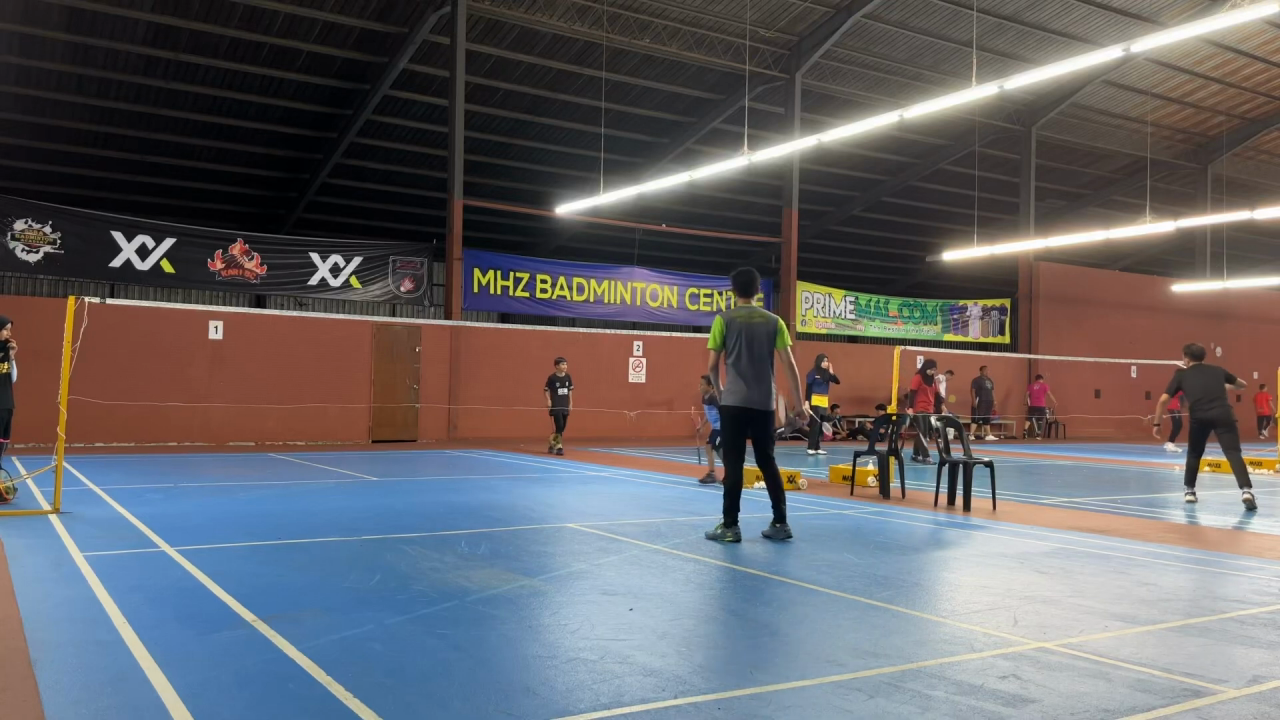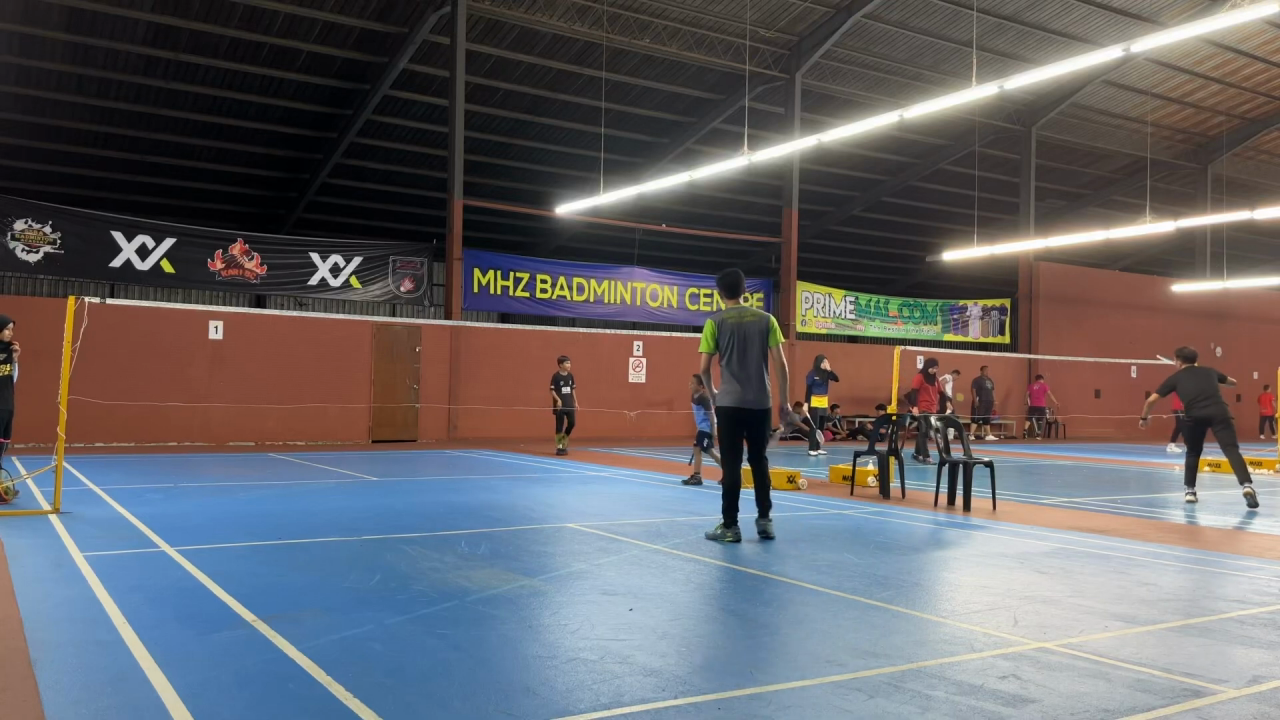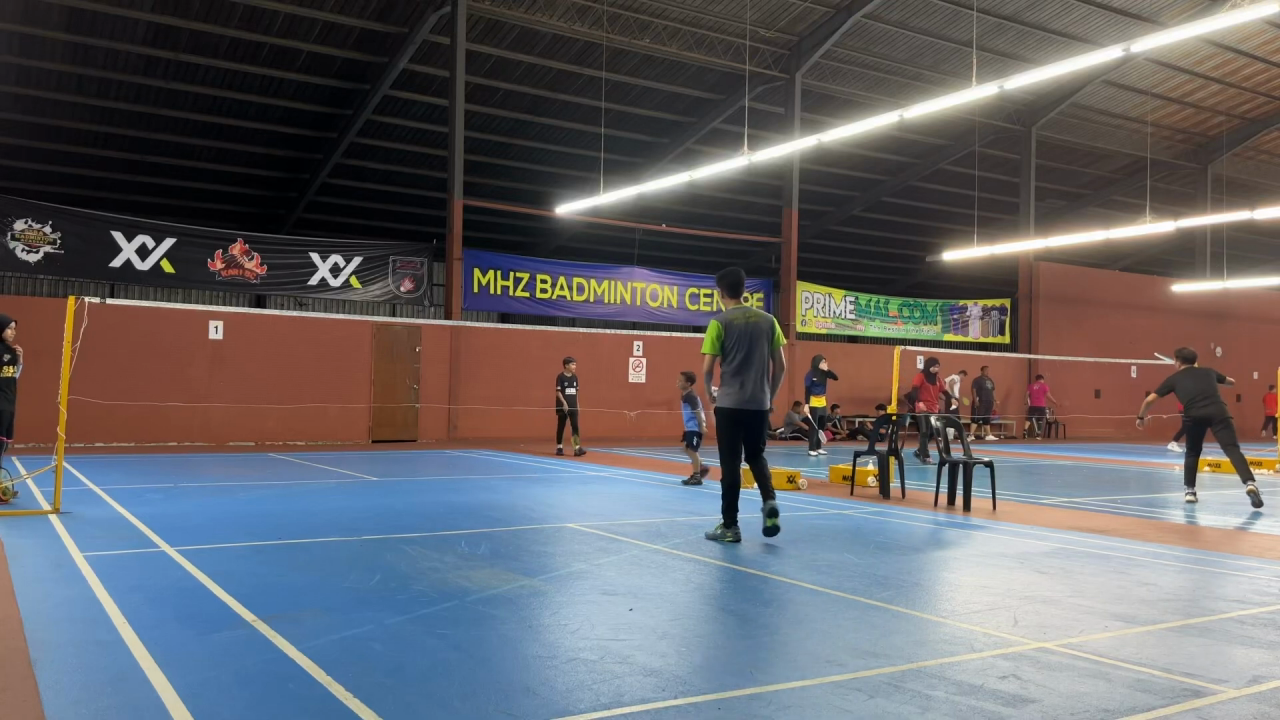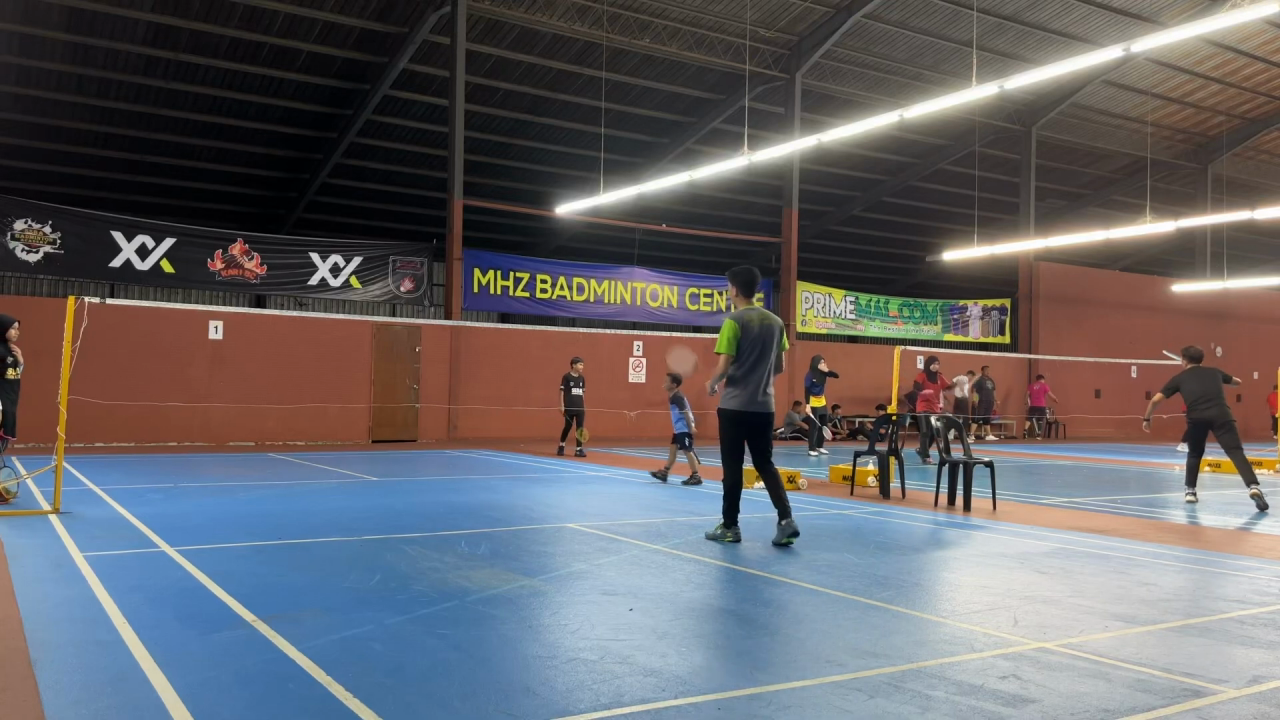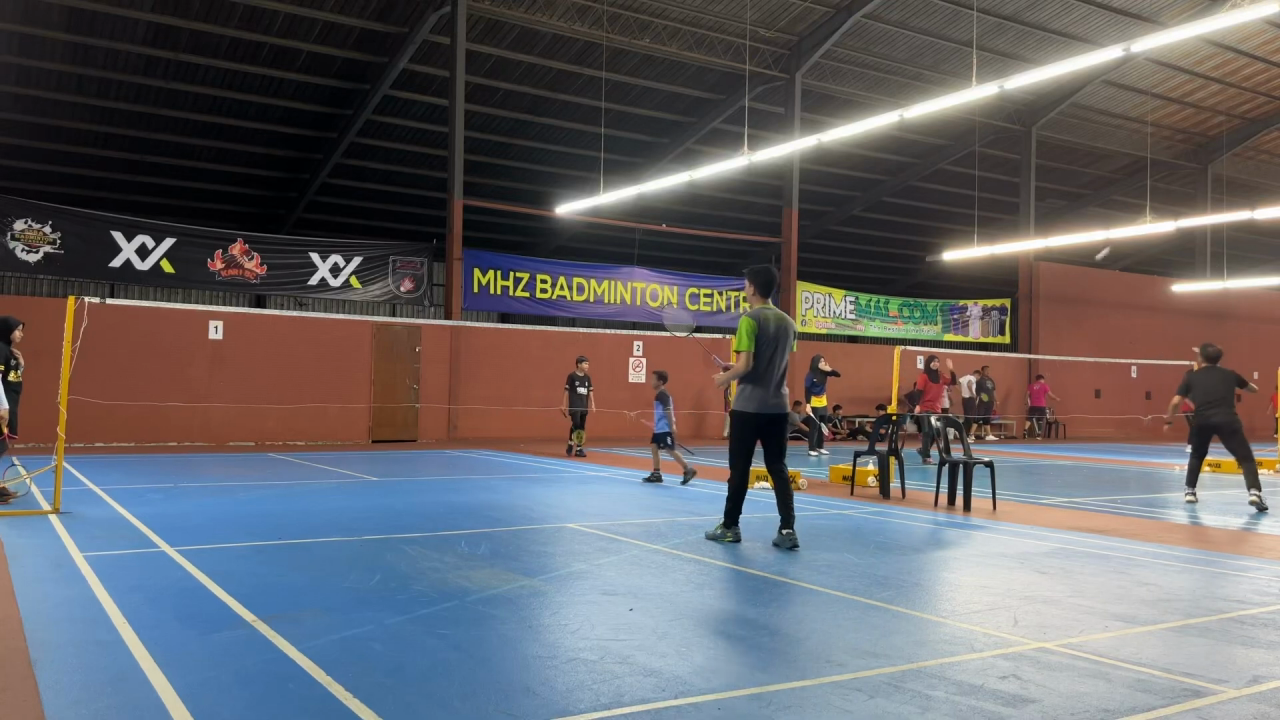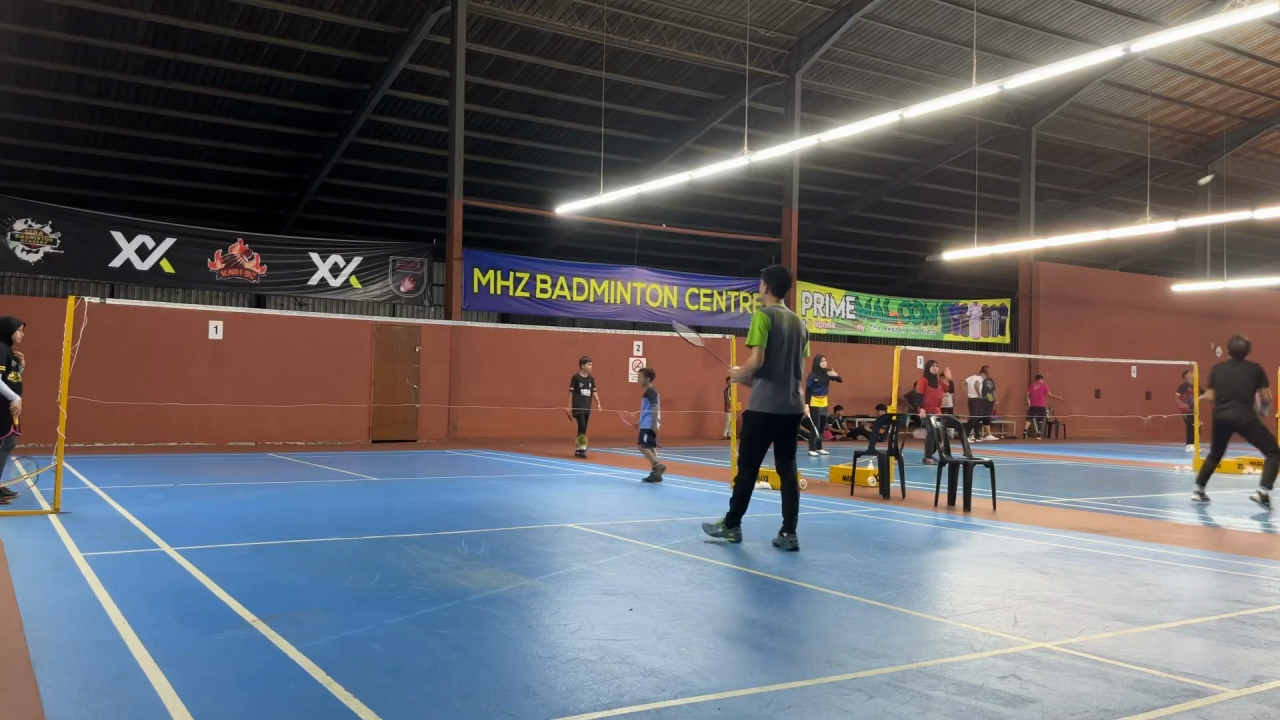
dt=0.2s
person 1, frame 1
left shoulder: (724, 320)
right shoulder: (773, 322)
left elbow: (712, 365)
right elbow: (789, 365)
left wrist: (720, 389)
right wrist: (800, 404)
left hip: (734, 403)
right hip: (765, 404)
left knee: (733, 465)
right knee: (767, 462)
left ankle: (730, 526)
right ankle: (780, 523)
person 1, frame 2
left shoulder: (715, 322)
right shoulder: (766, 320)
left elbow: (704, 368)
right elbow: (780, 364)
left wrist: (713, 392)
right wrist: (784, 400)
left hip: (730, 403)
right hip: (761, 403)
left knee: (731, 465)
right knee: (759, 460)
left ankle: (730, 526)
right ankle: (764, 518)
person 1, frame 3
left shoulder: (719, 322)
right shoulder: (767, 320)
left elbow: (707, 369)
right elbow: (780, 366)
left wrist: (711, 391)
left hip: (730, 404)
right hip: (759, 404)
left knee: (730, 465)
right knee: (757, 458)
left ankle: (730, 526)
right ankle: (769, 502)
person 1, frame 4
left shoulder: (733, 321)
right shoulder: (776, 322)
left elbow: (723, 368)
right elbow: (779, 367)
left wrist: (712, 385)
left hip: (734, 406)
right hip: (764, 406)
left knee: (733, 467)
right knee: (765, 463)
left ankle: (730, 526)
right ankle: (786, 519)
person 1, frame 5
left shoulder: (750, 319)
right shoulder: (788, 323)
left elbow: (745, 366)
left wrist: (725, 378)
left hip: (750, 407)
right hip: (779, 407)
left knee: (740, 468)
right knee: (778, 468)
left ankle: (730, 526)
right ankle: (787, 529)
person 1, frame 6
left shoulder: (763, 316)
right shoulder: (800, 323)
left elbow: (756, 361)
left wrist: (740, 374)
left hip: (764, 407)
right hip: (793, 407)
left knee: (748, 467)
right knee: (788, 469)
left ankle: (731, 525)
right ankle: (789, 532)
